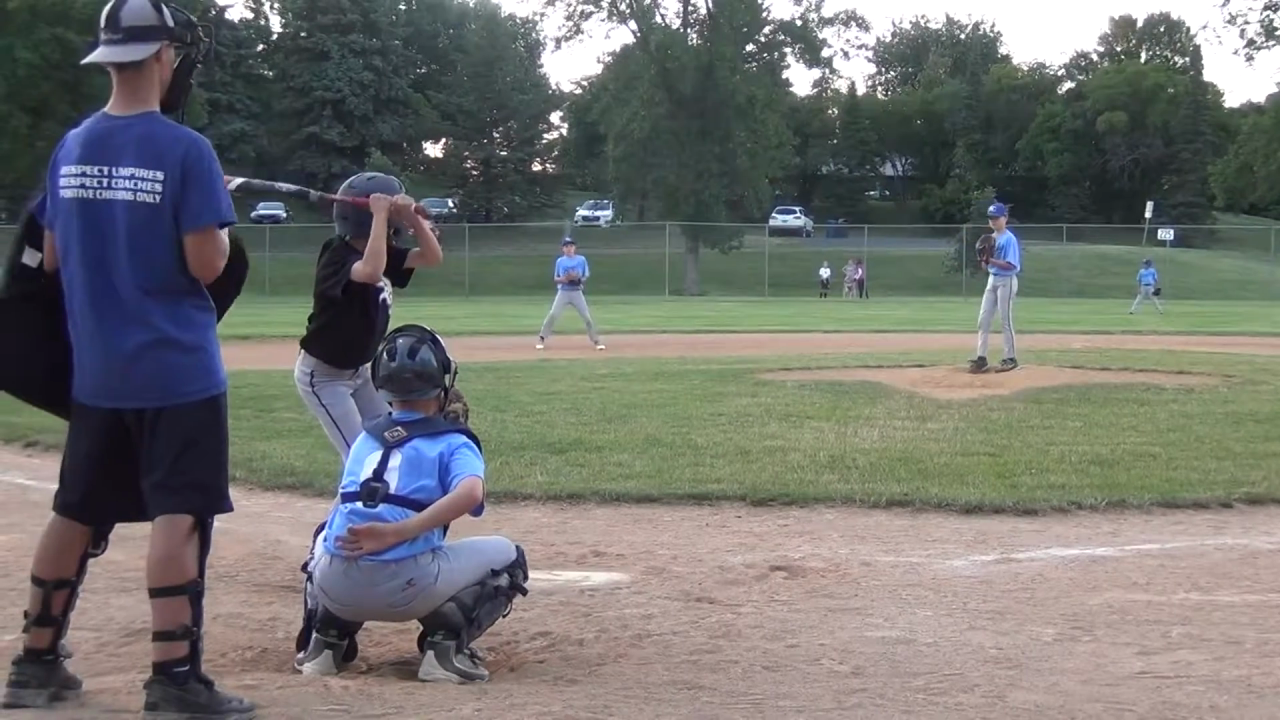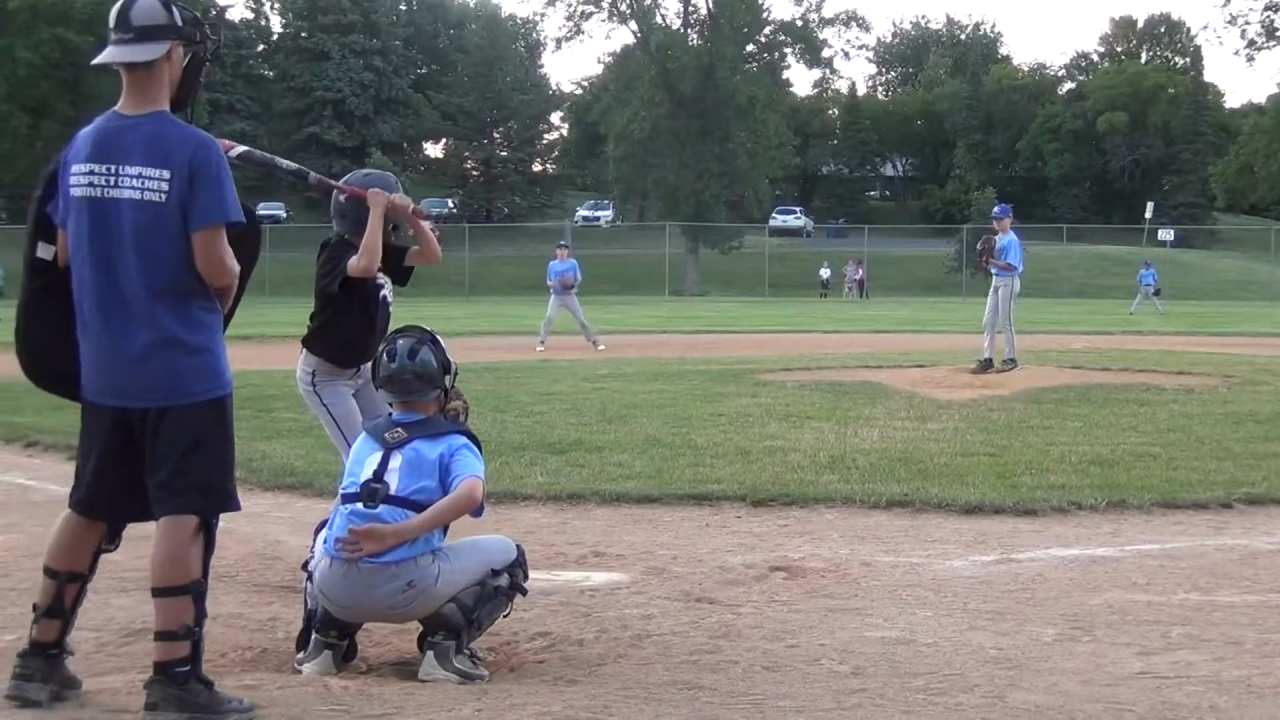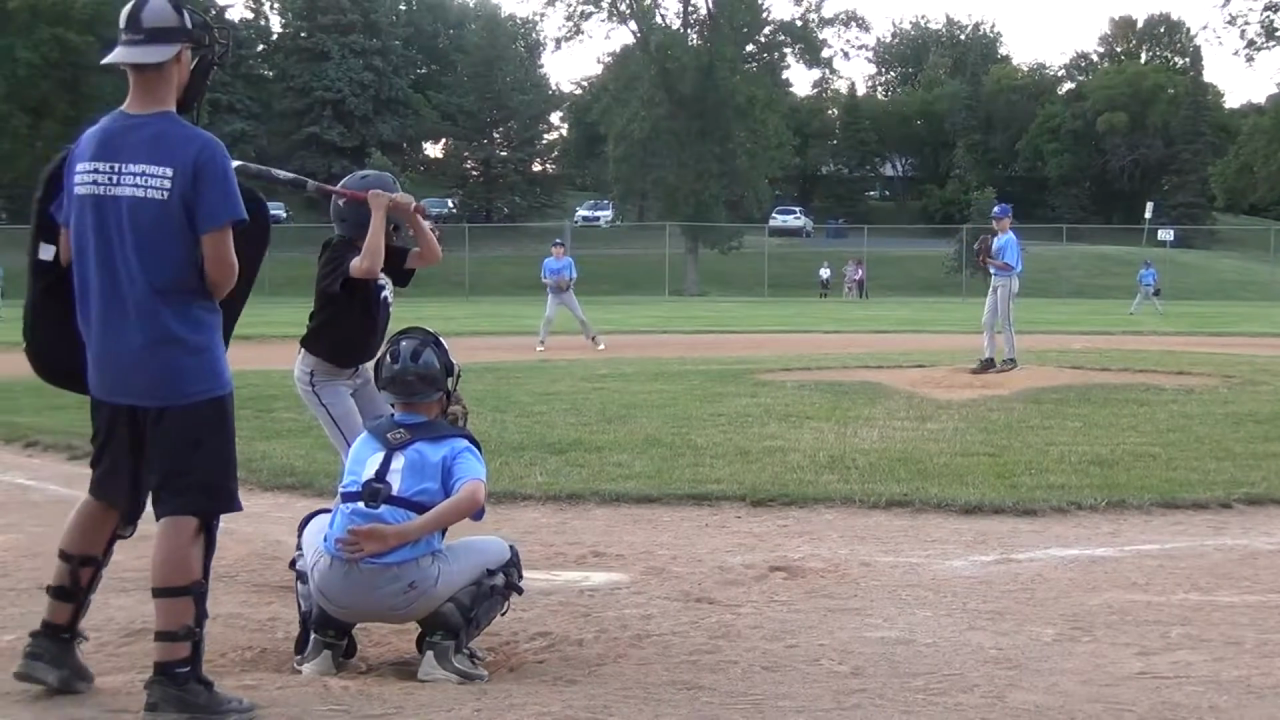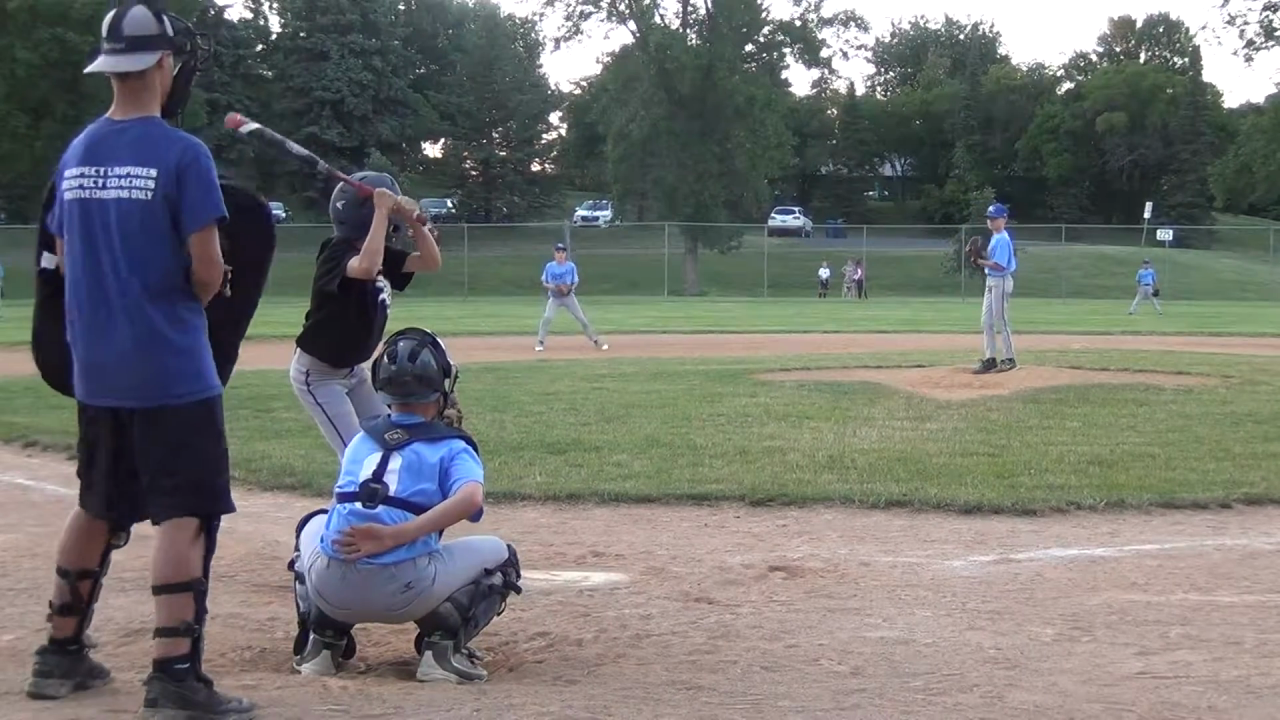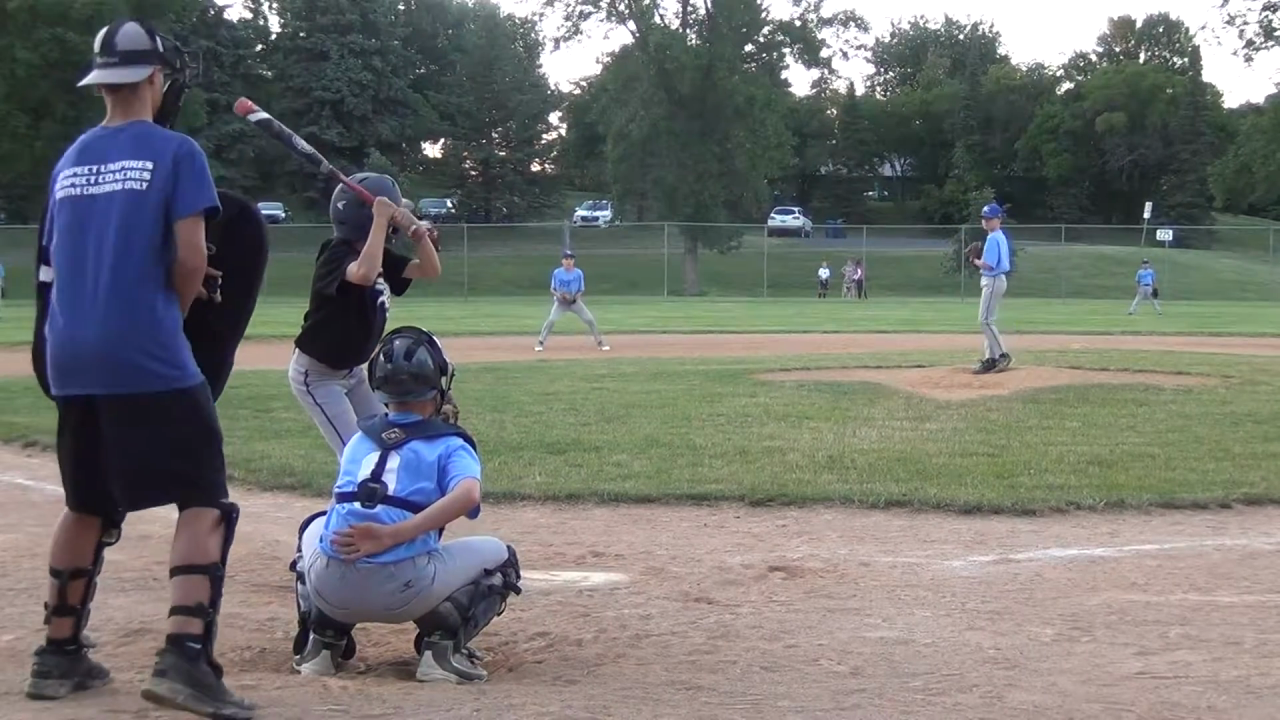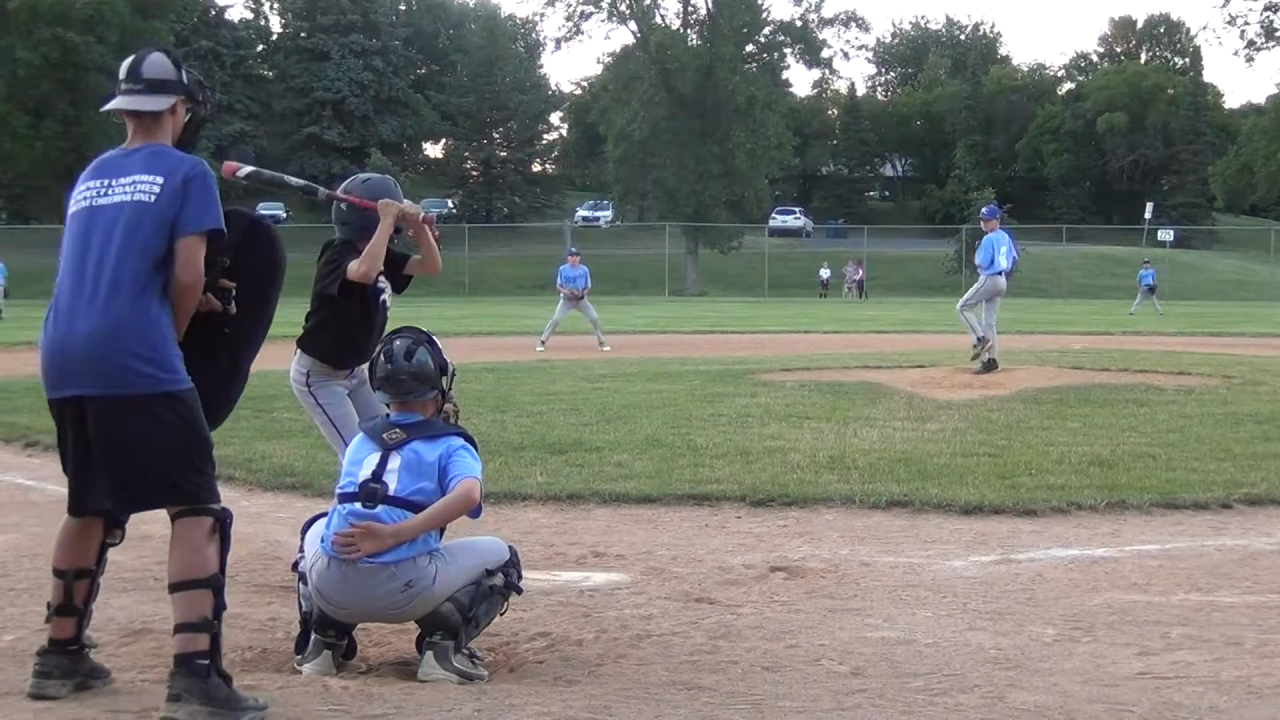
dt=0.2s
person 1, frame 1
left shoulder: (70, 147)
right shoulder: (186, 149)
right elbow: (207, 267)
right wrist: (220, 228)
left hip: (97, 369)
right hip: (177, 367)
left knee: (78, 512)
right knee: (179, 515)
person 1, frame 2
left shoulder: (81, 146)
right shoulder: (195, 149)
left elbow: (66, 254)
right elbow: (214, 269)
right wrist: (233, 274)
left hip: (105, 367)
right hip: (183, 367)
left knee: (91, 511)
right knee: (185, 515)
person 1, frame 3
left shoulder: (86, 145)
right shoulder: (199, 150)
left elbow: (69, 252)
right elbow: (220, 270)
right wrist: (216, 288)
left hip: (110, 364)
right hip: (183, 365)
left knee: (109, 499)
right knee: (186, 516)
left ankle: (52, 642)
person 1, frame 4
left shoulder: (75, 152)
right shoulder: (182, 153)
left elbow: (65, 261)
right elbow: (206, 270)
left hip: (96, 368)
right hip: (171, 367)
left knee: (99, 508)
right knee: (184, 518)
left ankle: (60, 655)
person 1, frame 5
left shoulder: (69, 159)
right shoulder: (176, 151)
left elbow: (60, 262)
right elbow: (190, 261)
left hip: (70, 359)
right hip: (149, 358)
left knee: (88, 506)
right knee: (206, 504)
left ankle: (58, 656)
right ankle: (185, 658)
person 1, frame 6
left shoulder: (89, 176)
right shoulder: (187, 171)
right elbow: (189, 275)
left wrist: (171, 306)
right wrist: (170, 334)
left hip: (63, 360)
right hip: (137, 362)
left knee: (91, 507)
right knee: (197, 510)
left ankle: (60, 655)
person 2, frame 1
left shoulder: (365, 438)
right shoulder: (453, 441)
right elbow: (470, 493)
right wrist: (396, 534)
left hip: (337, 585)
right hip: (406, 586)
left knee: (327, 534)
right knee: (507, 557)
left ankle: (326, 640)
right ankle: (446, 645)
person 2, frame 2
left shoulder: (365, 439)
right shoulder: (453, 442)
right elbow: (470, 494)
right wrist: (396, 535)
left hip: (336, 588)
right hip: (406, 588)
left knee: (328, 532)
right knee: (507, 555)
left ankle: (325, 641)
right ankle: (445, 647)
person 2, frame 3
left shoulder: (365, 439)
right shoulder: (455, 446)
right elbow: (473, 497)
right wrist: (397, 536)
left hip: (333, 588)
right hip: (406, 590)
left knee: (317, 524)
right knee: (502, 556)
left ankle: (323, 641)
right ankle: (445, 646)
person 2, frame 4
left shoulder: (361, 438)
right shoulder: (452, 447)
right elbow: (470, 498)
right wrist: (394, 537)
left hip: (330, 588)
right hip: (402, 590)
left knee: (315, 524)
right knee: (499, 555)
left ankle: (321, 641)
right ankle: (443, 646)
person 2, frame 5
left shoulder: (359, 439)
right shoulder: (450, 444)
right elbow: (468, 495)
right wrist: (392, 536)
left hip: (330, 587)
right hip: (402, 590)
left knee: (316, 527)
right knee: (499, 556)
left ankle: (321, 642)
right ankle: (443, 646)
person 2, frame 6
left shoulder: (361, 439)
right shoulder: (451, 444)
right elbow: (468, 494)
right wrist: (393, 536)
left hip: (331, 588)
right hip: (404, 590)
left knee: (318, 528)
right knee: (501, 557)
left ankle: (323, 642)
right ankle: (443, 646)
person 3, frame 1
left shoulder: (381, 251)
right shoulder: (338, 256)
left elbow: (432, 258)
right elbow: (372, 272)
left wrist: (412, 217)
right wrist: (380, 215)
left hip: (357, 370)
right hip: (322, 375)
person 3, frame 2
left shoulder: (382, 251)
right shoulder: (337, 253)
left elbow: (432, 255)
right elbow: (366, 267)
left wrist: (411, 216)
right wrist: (377, 210)
left hip: (359, 370)
right hip: (324, 374)
person 3, frame 3
left shoulder: (384, 252)
right shoulder: (339, 253)
left elbow: (432, 257)
right elbow: (369, 268)
left wrist: (412, 216)
right wrist: (379, 212)
left hip: (357, 370)
right hip: (322, 374)
person 3, frame 4
left shoulder: (382, 254)
right shoulder: (338, 253)
left elbow: (431, 263)
right elbow: (367, 269)
left wrist: (413, 220)
right wrist: (381, 211)
left hip: (353, 369)
right hip: (317, 373)
person 3, frame 5
left shoulder: (381, 257)
right shoulder: (338, 255)
left elbow: (431, 271)
right elbow: (365, 275)
left wrist: (416, 229)
right wrist: (380, 219)
left hip: (352, 370)
right hip: (316, 374)
person 3, frame 6
left shoulder: (382, 255)
right shoulder: (340, 255)
left elbow: (432, 266)
right elbow: (366, 272)
left wrist: (419, 225)
right wrist: (388, 220)
left hip: (353, 371)
right hip: (317, 375)
